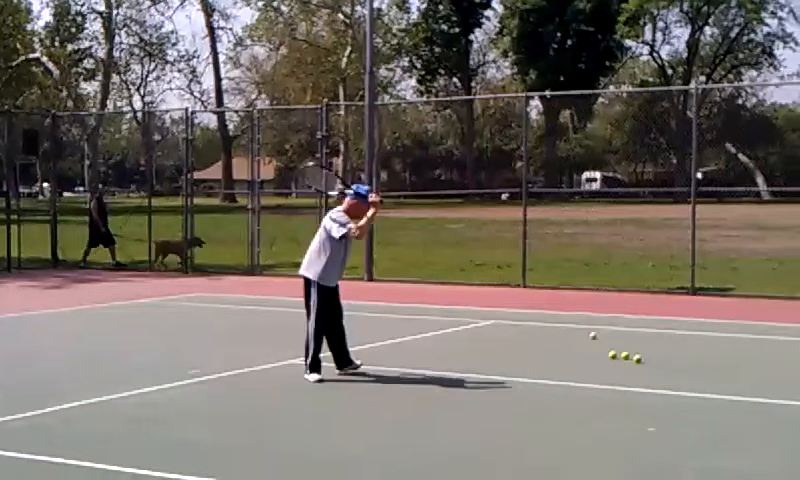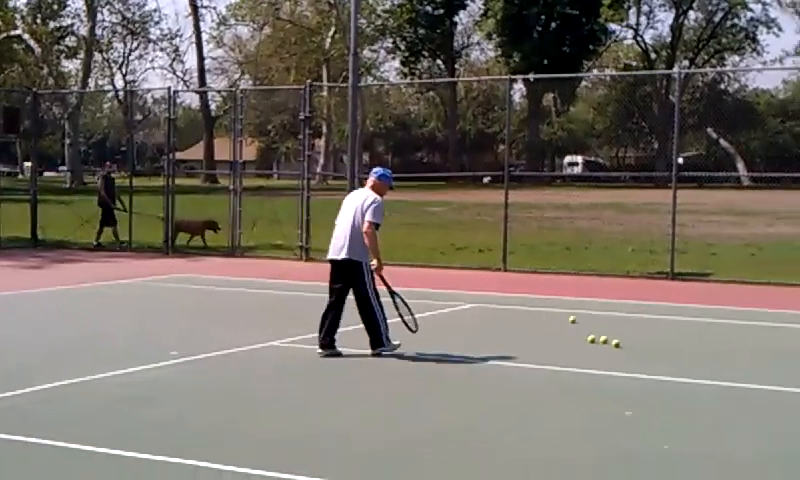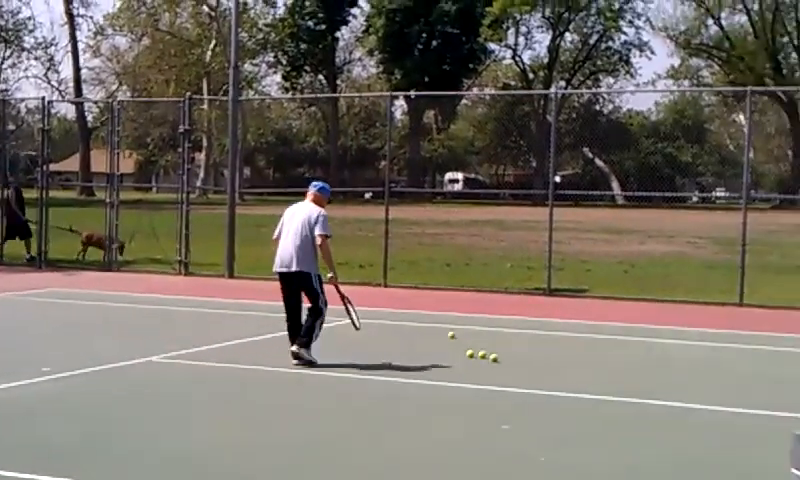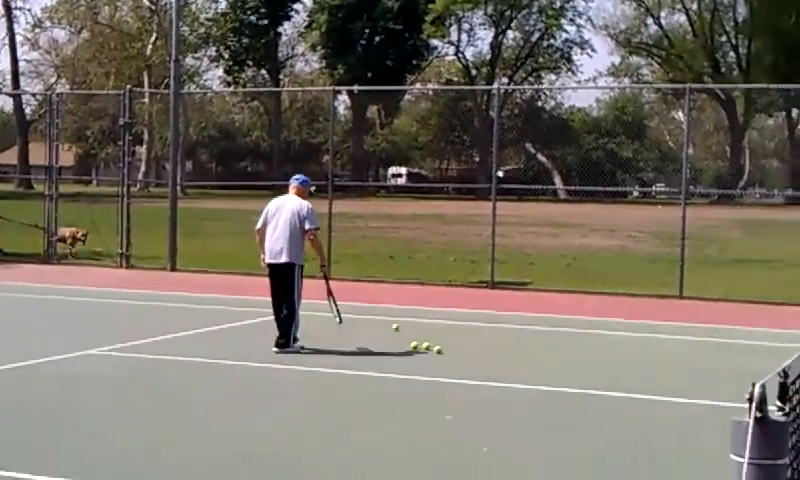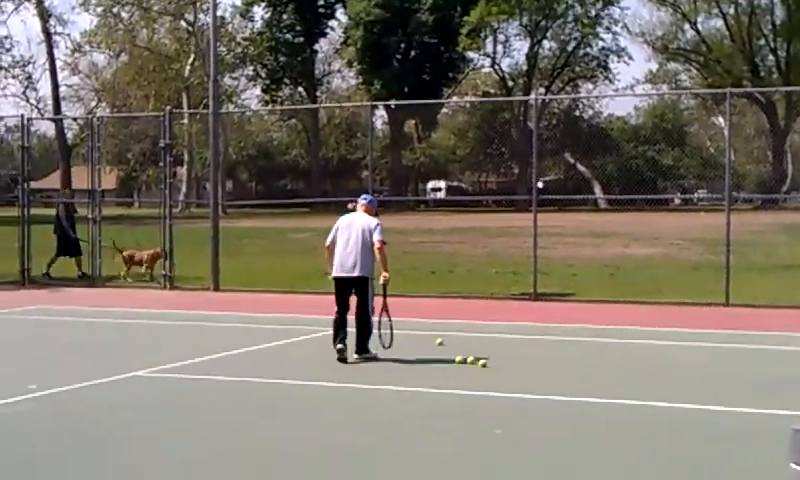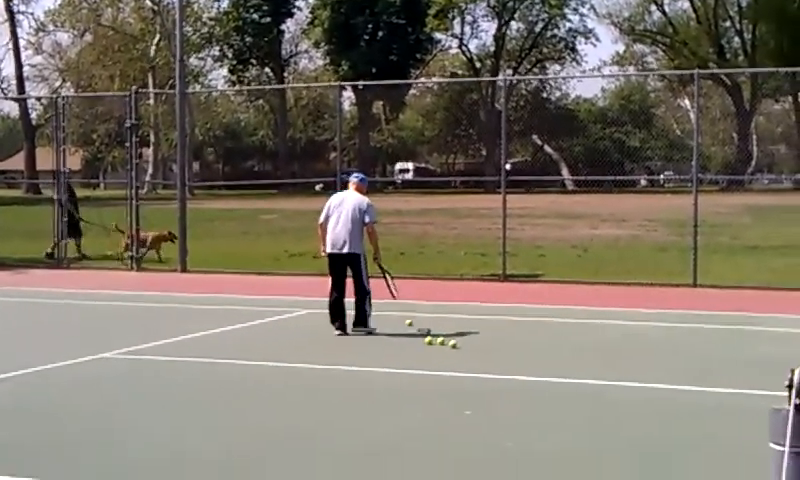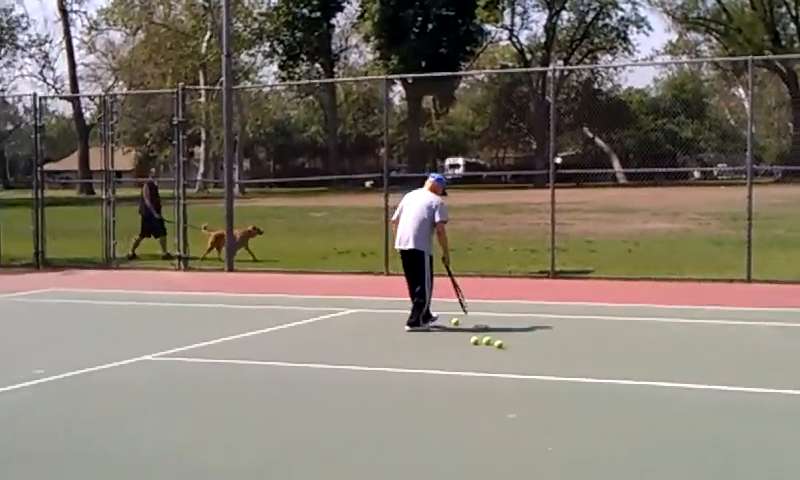
dt=0.7s
person 1, frame 1
left shoulder: (343, 217)
right shoulder: (337, 216)
right elbow: (357, 232)
right wrist: (373, 209)
left hip: (329, 279)
right hip: (317, 277)
left knee: (334, 321)
right knee: (316, 323)
left ankle: (344, 362)
right ankle: (311, 368)
person 1, frame 2
left shoulder: (352, 196)
right shoulder: (375, 200)
right elbow: (367, 230)
right wrist: (377, 259)
left hip: (337, 254)
right hip: (355, 257)
left knee: (336, 300)
right knee: (369, 300)
left ankle: (326, 344)
right ankle: (380, 343)
person 1, frame 3
left shoulder: (290, 209)
right shoulder: (319, 213)
left elbow: (276, 238)
right elbow: (321, 242)
right wrist: (332, 269)
left hip: (283, 266)
right hip: (305, 268)
left knee: (292, 311)
right knee: (318, 307)
left ankle: (299, 355)
right ankle: (301, 345)
person 1, frame 4
left shoulder: (274, 203)
right shoulder: (305, 206)
left elbow: (259, 229)
right elbow: (312, 236)
left wrist: (263, 252)
right wrist: (322, 260)
left hip: (272, 258)
right hip: (291, 259)
left knee: (278, 299)
right knee: (291, 301)
left ankle: (287, 336)
right ankle: (284, 342)
person 1, frame 5
left shoulder: (342, 220)
right shoulder: (373, 223)
left elbow: (328, 246)
right elbow: (378, 247)
left wrist: (331, 267)
right wrist: (384, 271)
left hip: (340, 272)
right hip: (363, 273)
left knee: (341, 311)
right knee: (364, 311)
left ankle: (340, 344)
right ankle: (362, 350)
person 1, frame 6
left shoulder: (334, 198)
right shoulder: (364, 202)
left elbow: (321, 224)
right elbow: (370, 229)
left wrist: (323, 245)
right wrist: (376, 251)
left hip: (333, 249)
right hip: (354, 250)
left knee: (336, 288)
right knee: (362, 287)
left ankle: (339, 325)
right ankle: (361, 323)
person 1, frame 7
left shoulder: (409, 196)
right shoulder: (436, 201)
left elbow: (394, 220)
right elbow: (440, 229)
right wrist: (445, 252)
left hip: (403, 244)
right hip: (419, 246)
left knee: (414, 283)
right knee: (423, 284)
left ankle: (424, 316)
right ankle: (415, 321)
